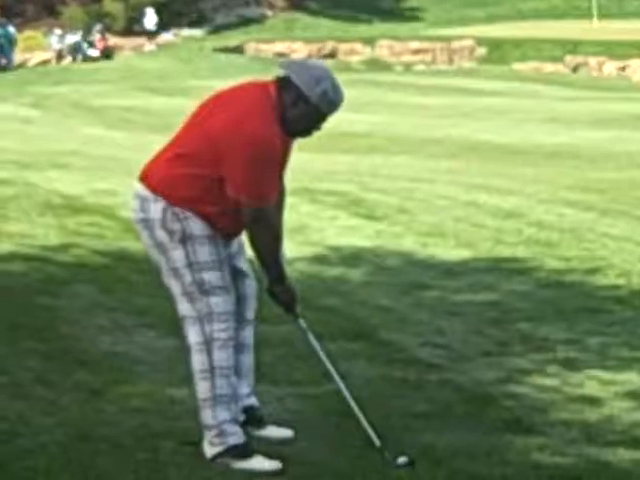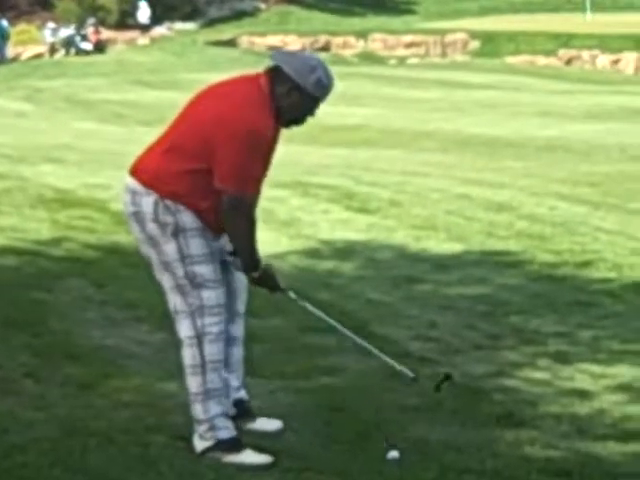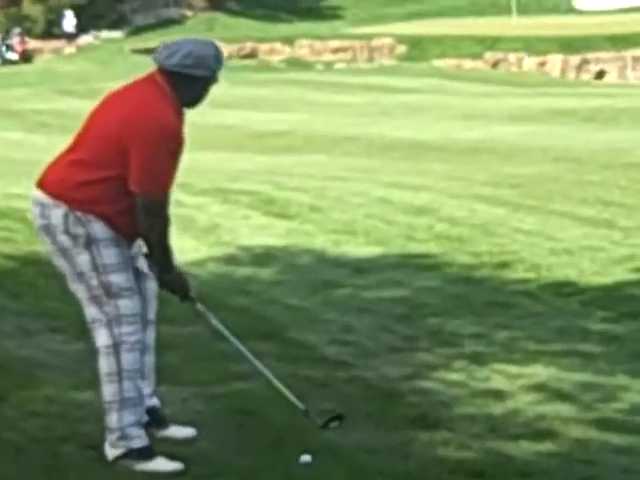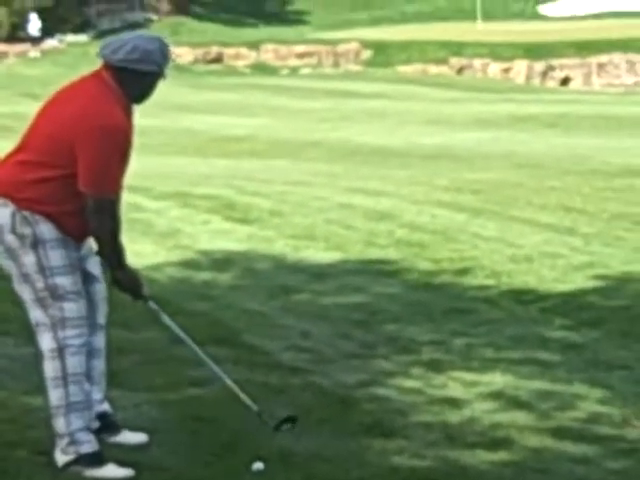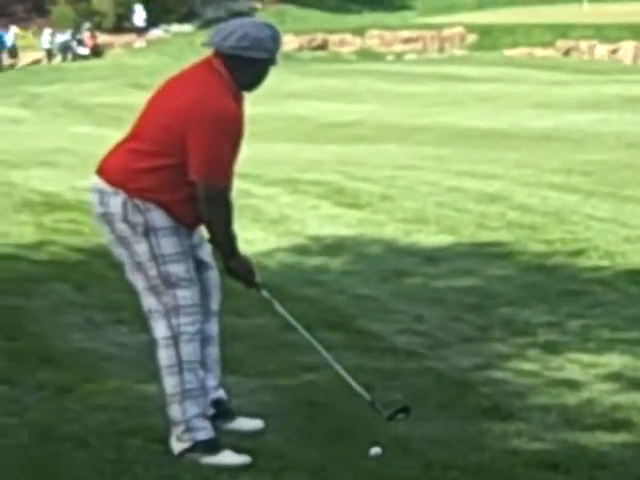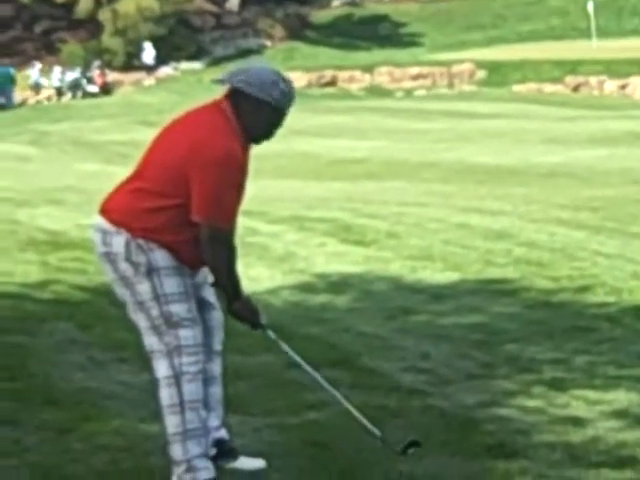
dt=0.5s
person 1, frame 1
left shoulder: (269, 105)
right shoulder: (255, 130)
left elbow: (272, 189)
right elbow: (256, 216)
left wrist: (277, 258)
right wrist: (278, 279)
left hip: (204, 210)
right hip: (173, 211)
left knee: (240, 304)
right knee: (213, 320)
left ankle: (242, 409)
right ankle: (223, 439)
person 1, frame 2
left shoulder: (256, 98)
right shoulder: (247, 120)
left elbow: (241, 195)
right elbow: (235, 205)
left wrist: (244, 255)
right wrist: (252, 264)
left hip: (191, 206)
right hip: (164, 207)
left knee: (229, 298)
right knee: (204, 315)
left ankle: (231, 403)
right ankle: (213, 434)
person 1, frame 3
left shoulder: (151, 94)
right shoulder: (158, 121)
left elbow: (146, 200)
right elbow: (150, 208)
left wrist: (154, 259)
right wrist: (166, 267)
left hip: (97, 213)
right hip: (74, 216)
left knee: (140, 306)
right knee: (120, 322)
left ankle: (144, 411)
right ankle: (125, 441)
person 1, frame 4
left shoulder: (99, 90)
right shoulder: (105, 120)
left elbow: (97, 200)
right elbow: (100, 208)
left wrist: (110, 259)
right wrist: (119, 266)
left hip: (53, 215)
left knee: (91, 313)
right knee: (66, 328)
left ankle: (96, 417)
person 1, frame 5
left shoulder: (209, 77)
right shoulder: (217, 108)
right elbow: (212, 195)
right wrist: (231, 255)
left hip: (160, 201)
right hip: (133, 204)
left knee: (203, 299)
right knee: (178, 316)
left ankle: (209, 403)
right ankle: (190, 434)
person 1, frame 6
left shoulder: (218, 122)
right shoulder: (220, 149)
left elbow: (214, 230)
right elbow: (215, 238)
left wrist: (225, 288)
right wrist: (236, 296)
left hip: (166, 242)
right hip: (136, 243)
left knee: (207, 336)
right knee: (180, 355)
left ankle: (212, 441)
